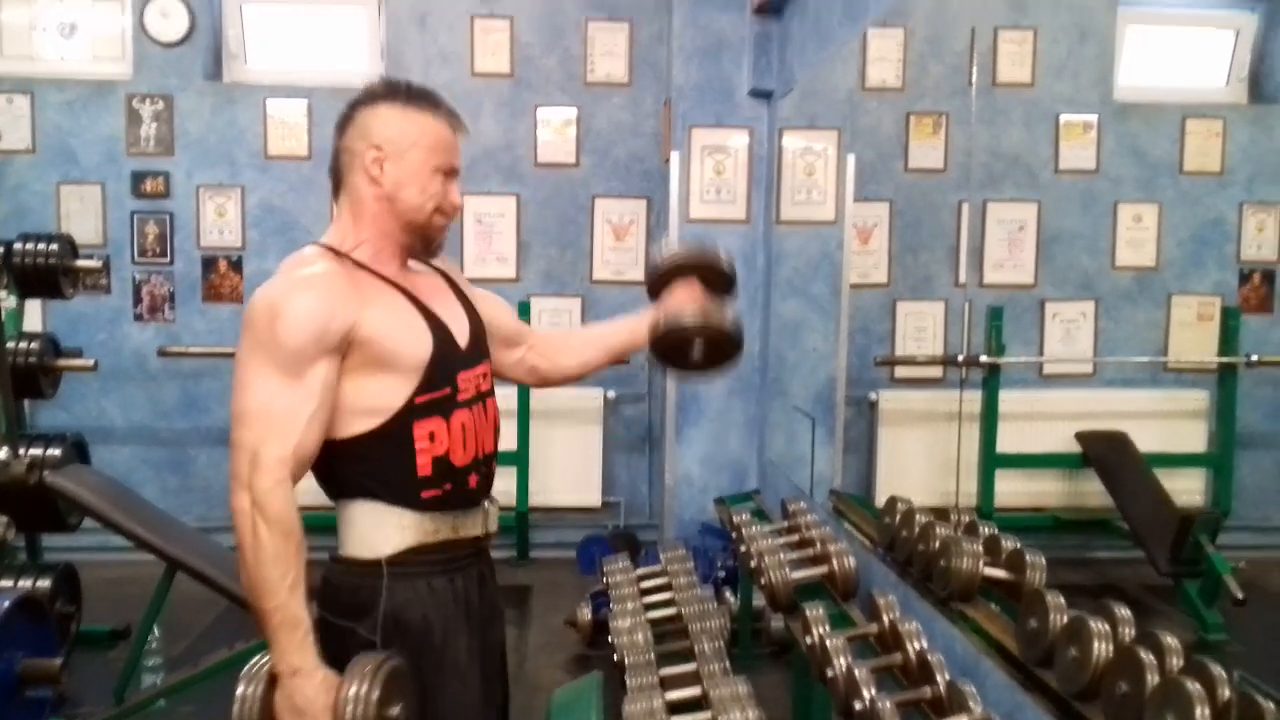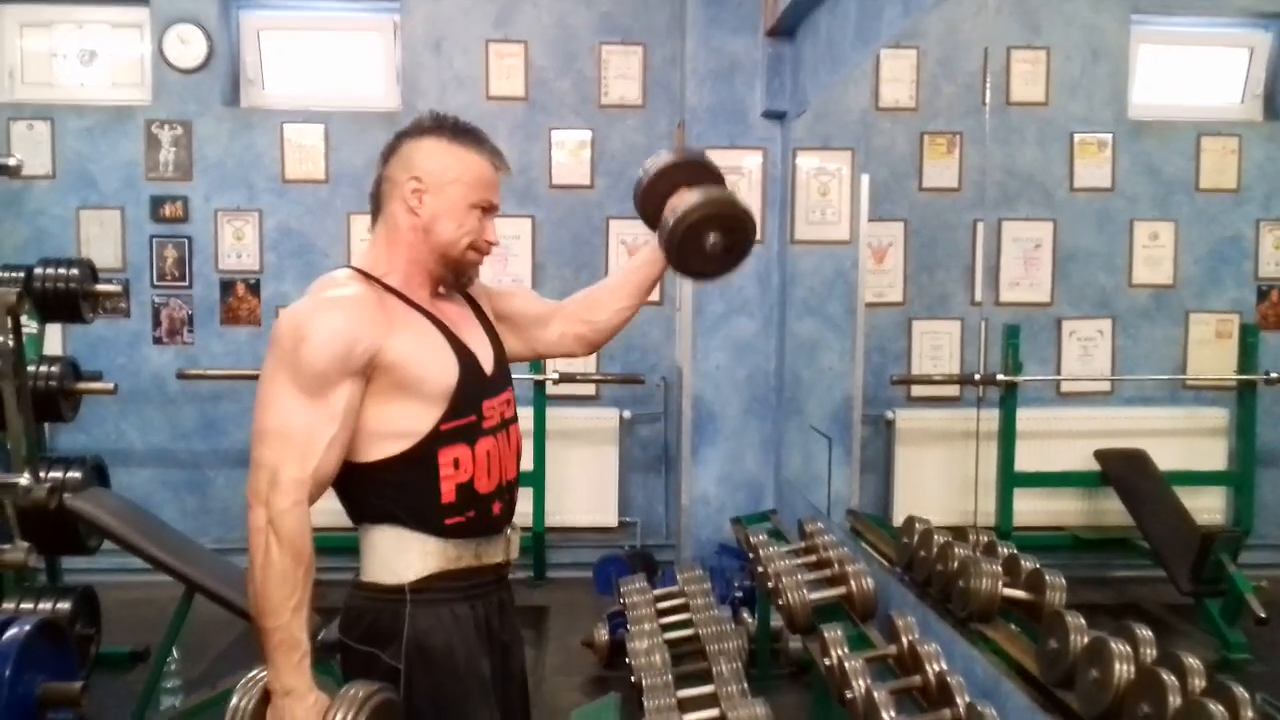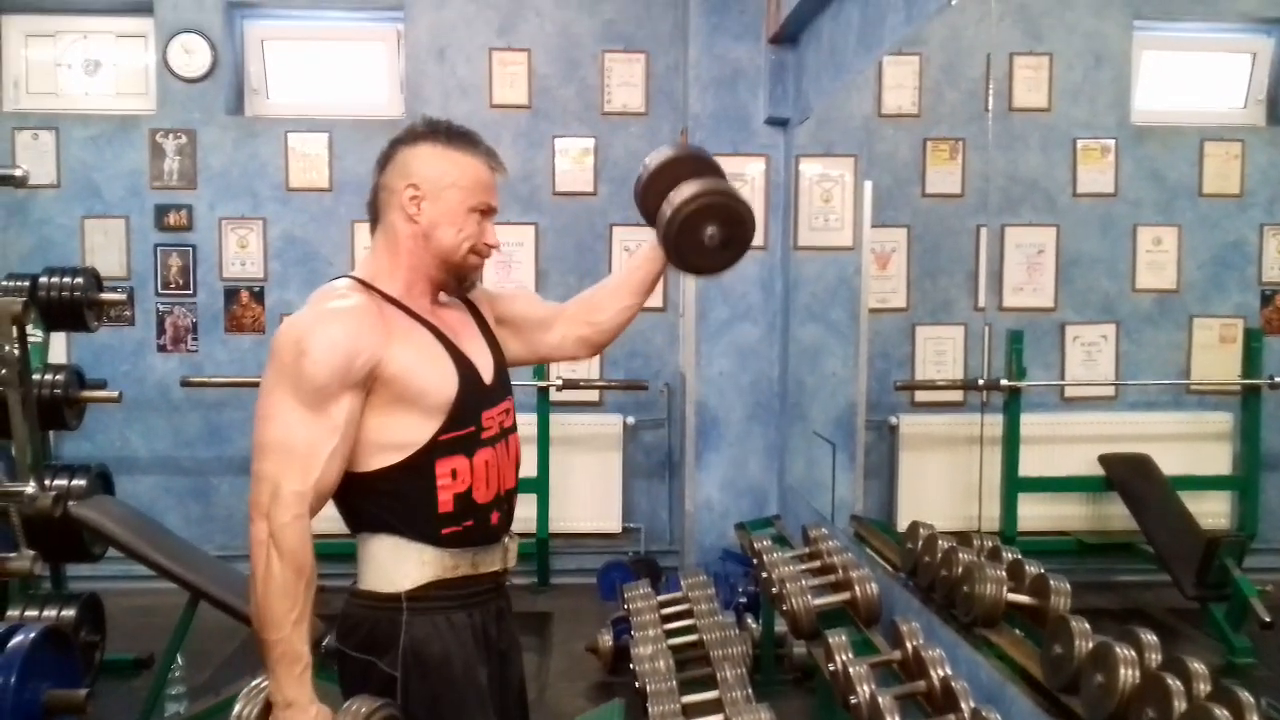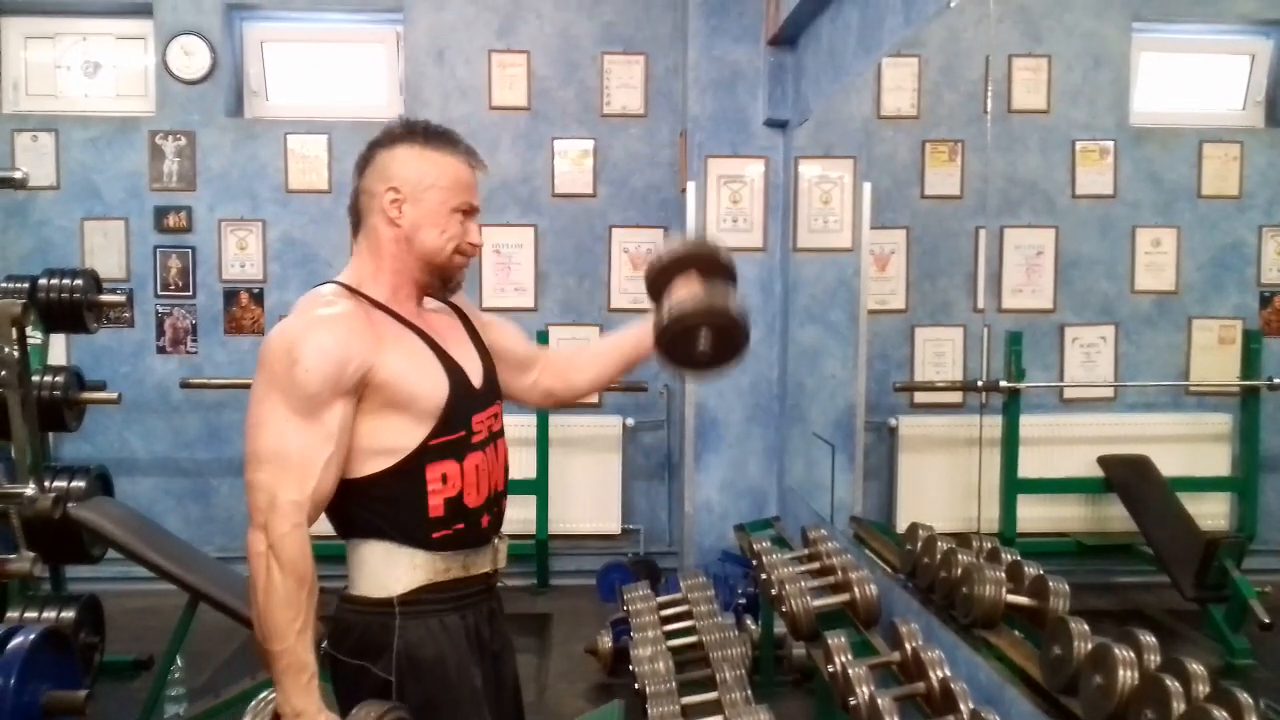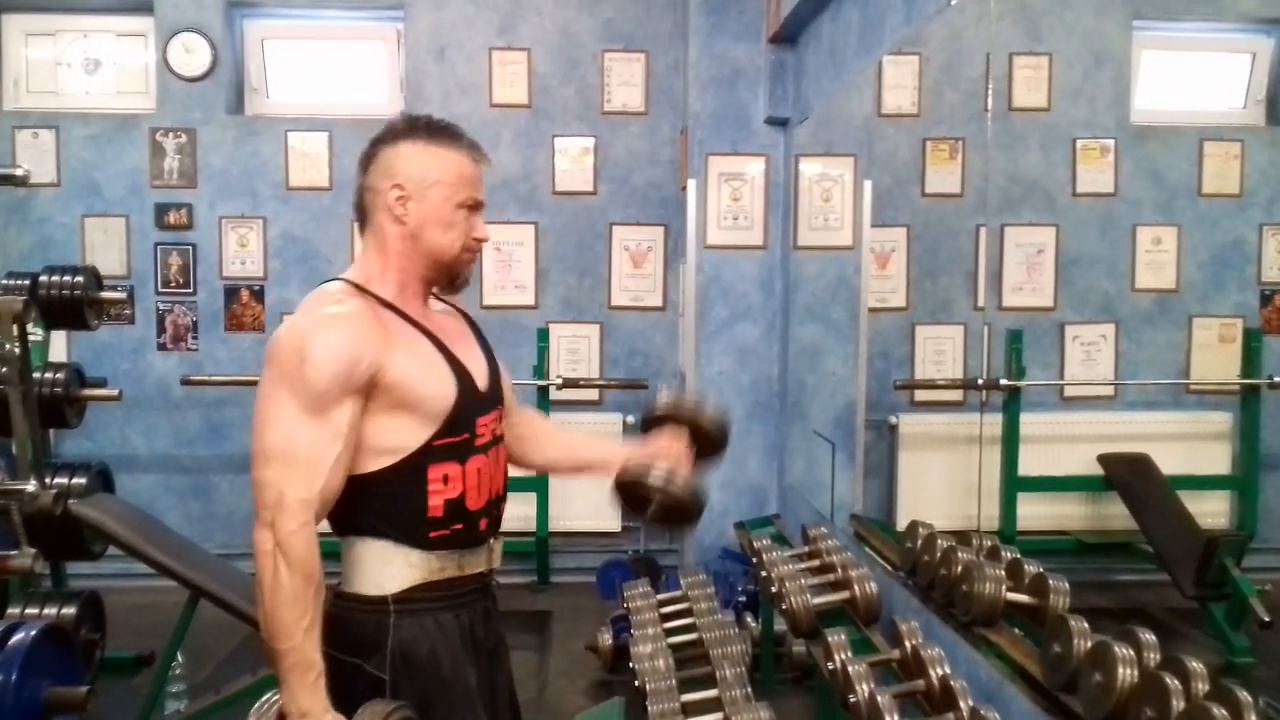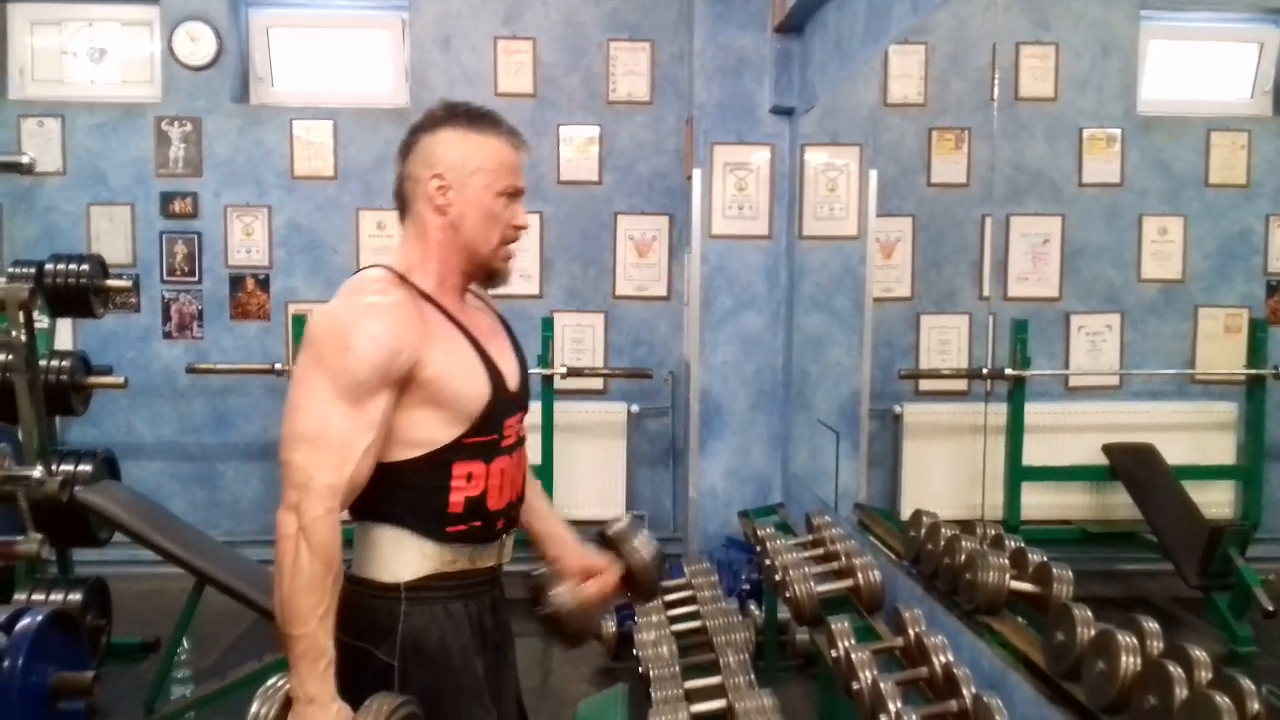
dt=0.2s
person 1, frame 1
left shoulder: (435, 282)
right shoulder: (310, 297)
left elbow: (536, 354)
right elbow: (260, 486)
left wrist: (655, 320)
right wrist: (297, 665)
left hip: (465, 580)
right hip: (393, 602)
person 1, frame 2
left shoulder: (467, 305)
right shoulder: (338, 318)
left elbow: (573, 326)
right elbow: (277, 505)
left wrist: (661, 249)
left hip: (486, 607)
right hip: (412, 624)
person 1, frame 3
left shoulder: (468, 312)
right shoulder: (337, 330)
left elbow: (575, 327)
right elbow: (278, 516)
left wrist: (665, 244)
left hip: (485, 612)
right hip: (409, 631)
person 1, frame 4
left shoulder: (451, 319)
right shoulder: (326, 336)
left elbow: (552, 373)
right elbow: (276, 527)
left wrist: (659, 325)
left hip: (476, 615)
right hip: (400, 635)
person 1, frame 5
left shoulder: (446, 321)
right shoulder: (334, 332)
left elbow: (512, 430)
right elbow: (283, 525)
left wrist: (636, 454)
left hip: (470, 614)
right hip: (397, 633)
person 1, frame 6
left shoulder: (471, 314)
right shoulder: (375, 321)
right elbow: (306, 511)
left wrist: (570, 552)
left hip: (475, 609)
right hip: (405, 627)
